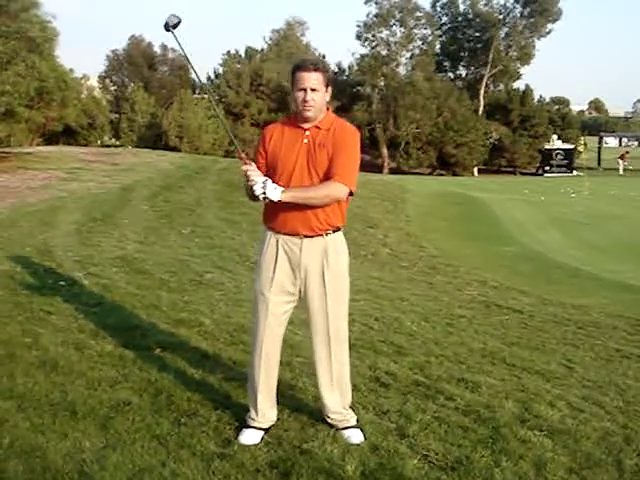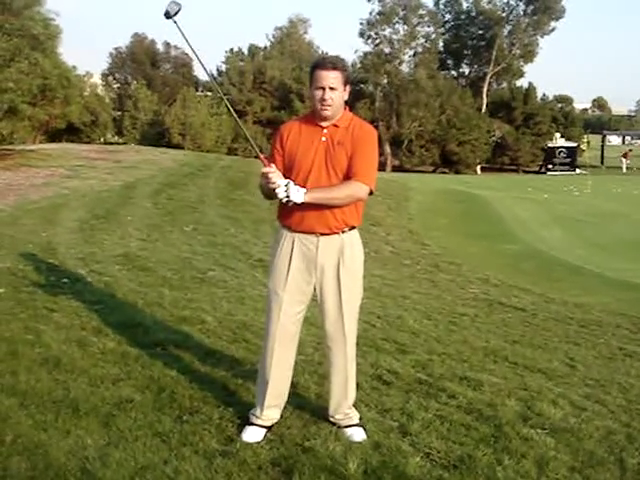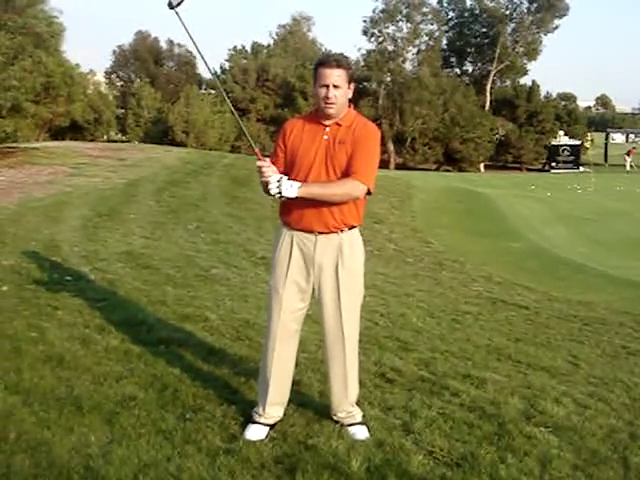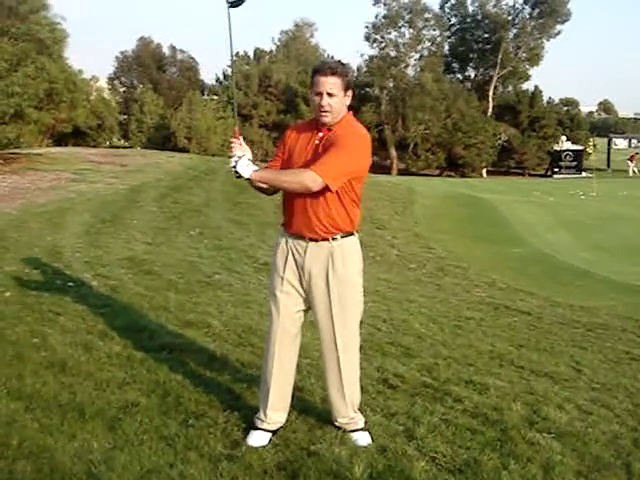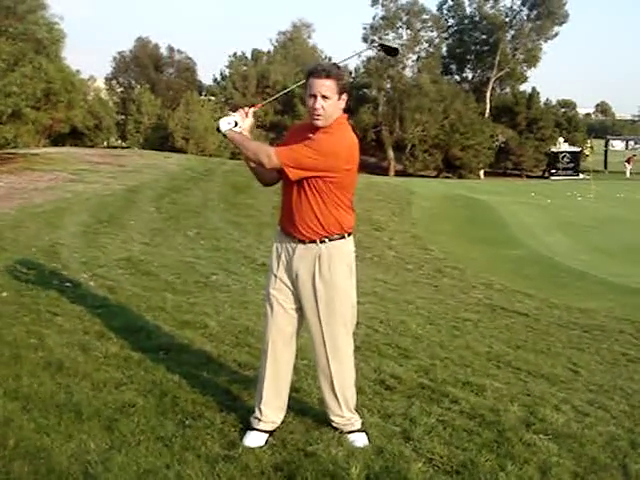
dt=0.5s
person 1, frame 1
left shoulder: (345, 133)
right shoulder: (272, 133)
left elbow: (338, 189)
right elbow: (256, 193)
left wrist: (279, 192)
right wrist: (253, 182)
left hip: (326, 246)
right hip: (278, 244)
left knee: (331, 332)
right knee: (266, 329)
left ankle: (340, 413)
right ankle: (260, 415)
person 1, frame 2
left shoulder: (362, 133)
right shoulder: (288, 130)
left elbow: (359, 189)
right elbow: (268, 190)
left wrist: (300, 194)
right wrist: (273, 184)
left hip: (341, 244)
right hip: (293, 242)
left knee: (342, 330)
right knee: (280, 326)
left ankle: (343, 411)
right ankle: (265, 412)
person 1, frame 3
left shoulder: (365, 132)
right shoulder: (292, 128)
left elbow: (356, 188)
right elbow: (274, 185)
left wrist: (295, 188)
right wrist: (269, 178)
left hip: (341, 244)
right hip: (293, 240)
left knee: (342, 328)
right knee: (281, 324)
left ankle: (346, 410)
right ankle: (267, 410)
person 1, frame 4
left shoulder: (355, 138)
right shoulder: (294, 133)
left elbow: (310, 181)
right elbow: (274, 184)
left wrist: (252, 170)
right wrist: (249, 167)
left hip: (336, 251)
right hip: (291, 246)
left knee: (341, 336)
right knee: (282, 331)
left ankle: (348, 416)
right ankle: (269, 417)
person 1, frame 5
left shoulder: (339, 143)
right shoulder: (299, 131)
left elbow: (271, 158)
right elbow: (269, 176)
left wrist: (232, 133)
right wrist: (244, 135)
left hip: (328, 254)
right hip: (287, 246)
left knee: (334, 337)
right knee: (278, 332)
left ankle: (345, 418)
right ankle: (266, 417)
